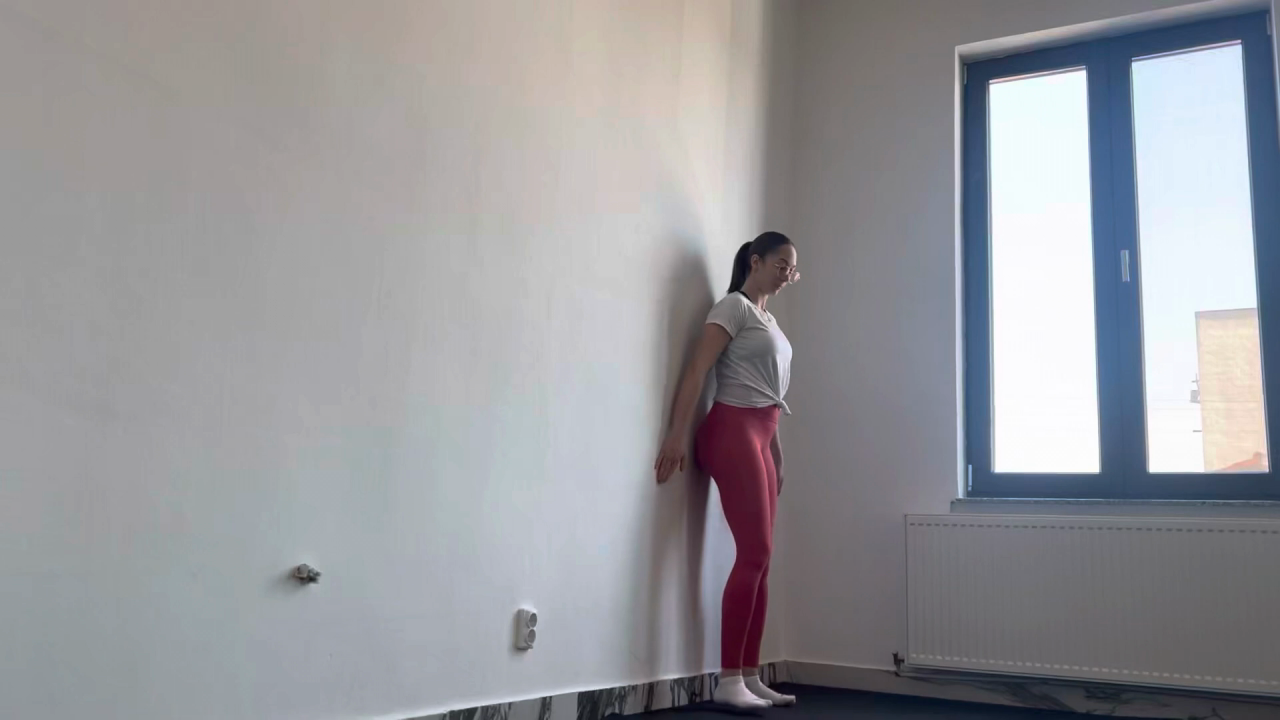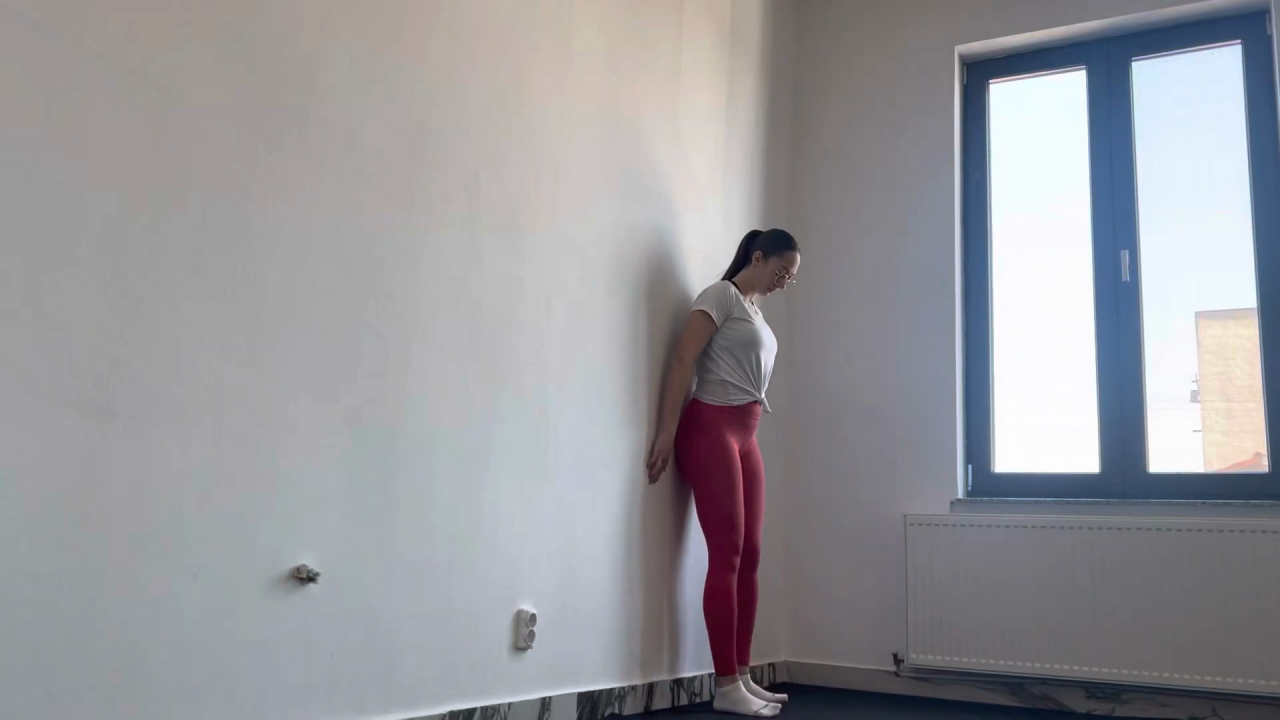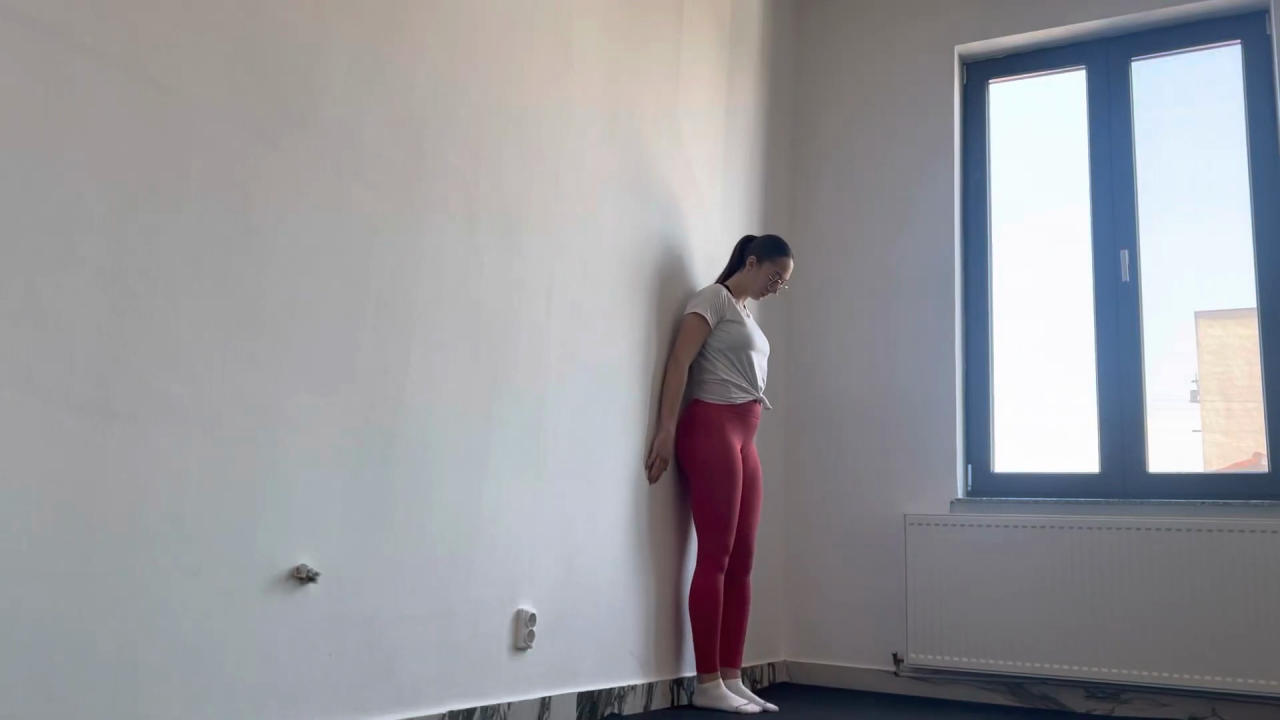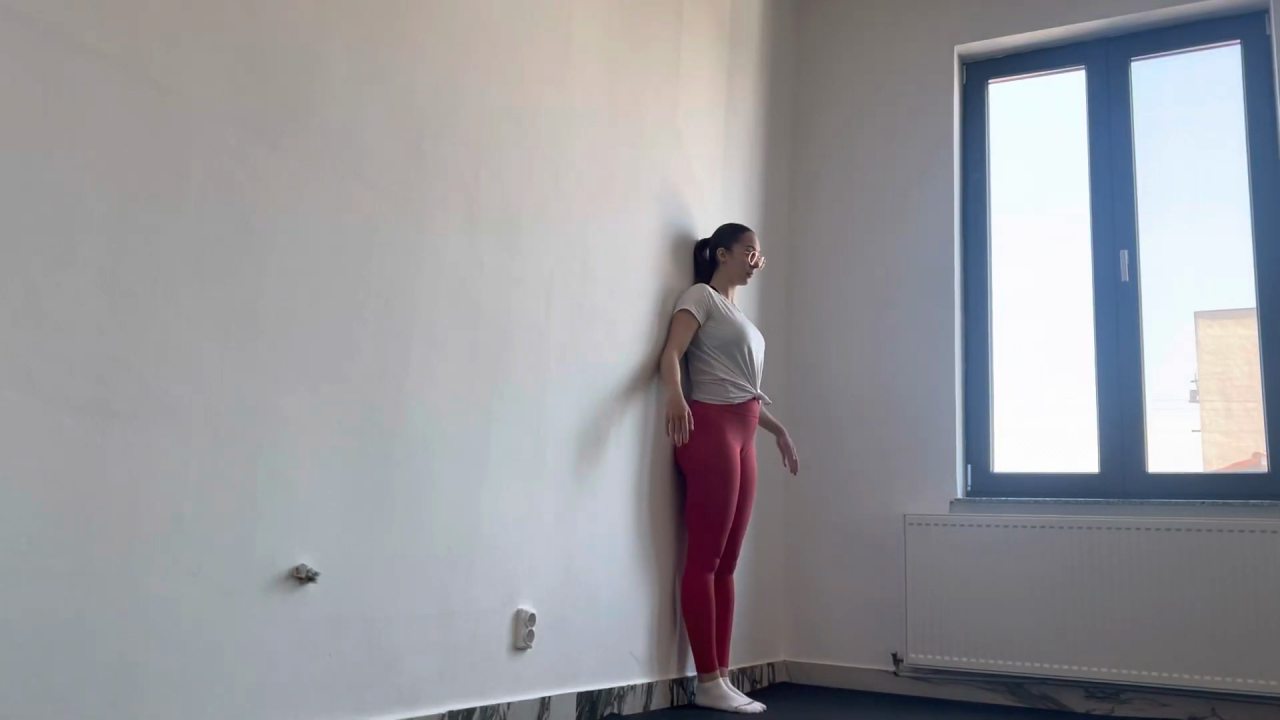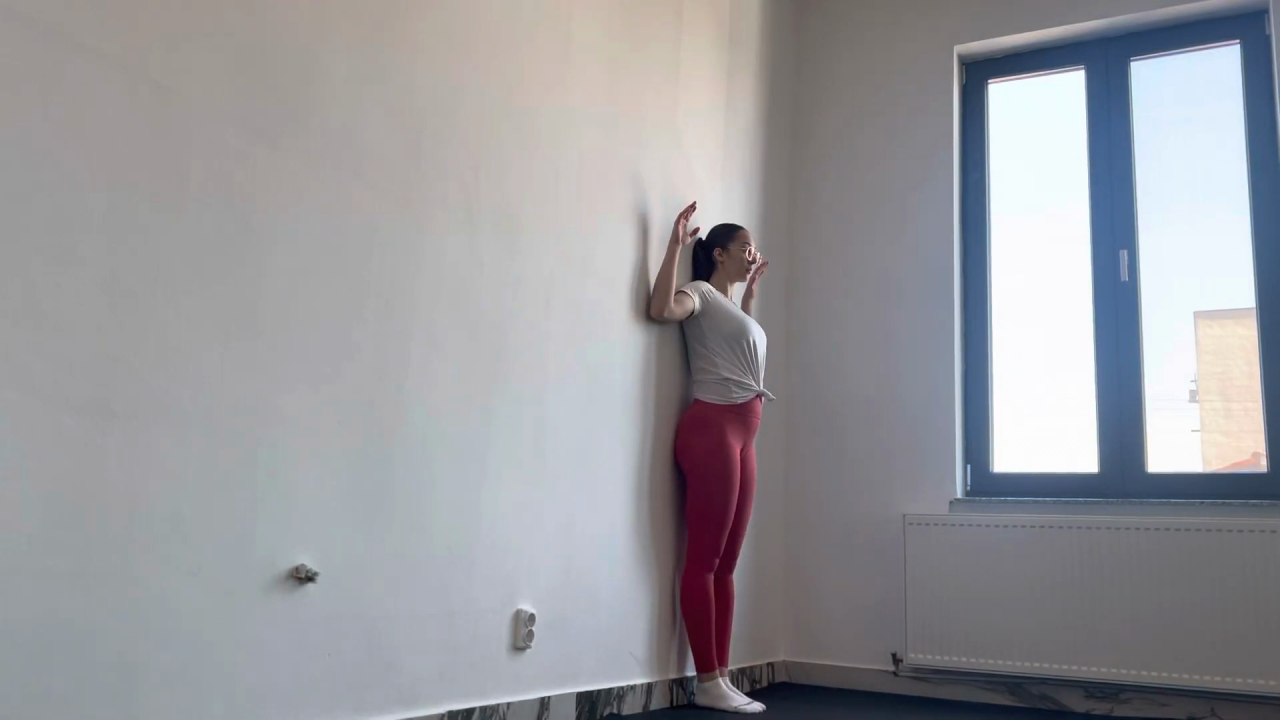
dt=0.7s
person 1, frame 1
left shoulder: (769, 319)
right shoulder: (734, 307)
right elbow: (697, 369)
left wrist: (777, 456)
right wrist: (676, 435)
left hip: (760, 436)
right hip: (733, 432)
left knee: (761, 558)
right knee: (755, 551)
left ankle: (749, 676)
right ankle: (729, 679)
person 1, frame 2
left shoulder: (754, 309)
right shoulder: (721, 296)
right elbow: (682, 360)
right wrist: (667, 431)
left hip: (744, 434)
right hip: (711, 429)
left knee: (749, 557)
right knee: (726, 555)
left ankle: (742, 676)
person 1, frame 3
left shoulder: (746, 312)
right shoulder: (713, 298)
right elbow: (680, 362)
left wrist: (741, 440)
right wrist: (666, 431)
left hip: (743, 435)
right hip: (712, 428)
left knee: (742, 559)
right knee: (715, 556)
left ankle: (731, 679)
right ankle: (708, 683)
person 1, frame 4
left shoulder: (734, 309)
right shoulder: (699, 297)
right elbow: (672, 351)
left wrist: (776, 426)
right wrist: (675, 396)
left hip: (741, 434)
right hip: (709, 428)
left knee: (725, 561)
right knee: (704, 558)
left ankle: (721, 678)
right ankle: (708, 682)
person 1, frame 5
left shoulder: (729, 304)
right shoulder: (699, 293)
right elbow: (660, 309)
left wrist: (751, 293)
right wrist: (675, 244)
left hip: (740, 434)
right hip: (712, 428)
left knee: (725, 563)
right knee: (704, 559)
left ankle: (721, 677)
right ankle: (707, 681)
